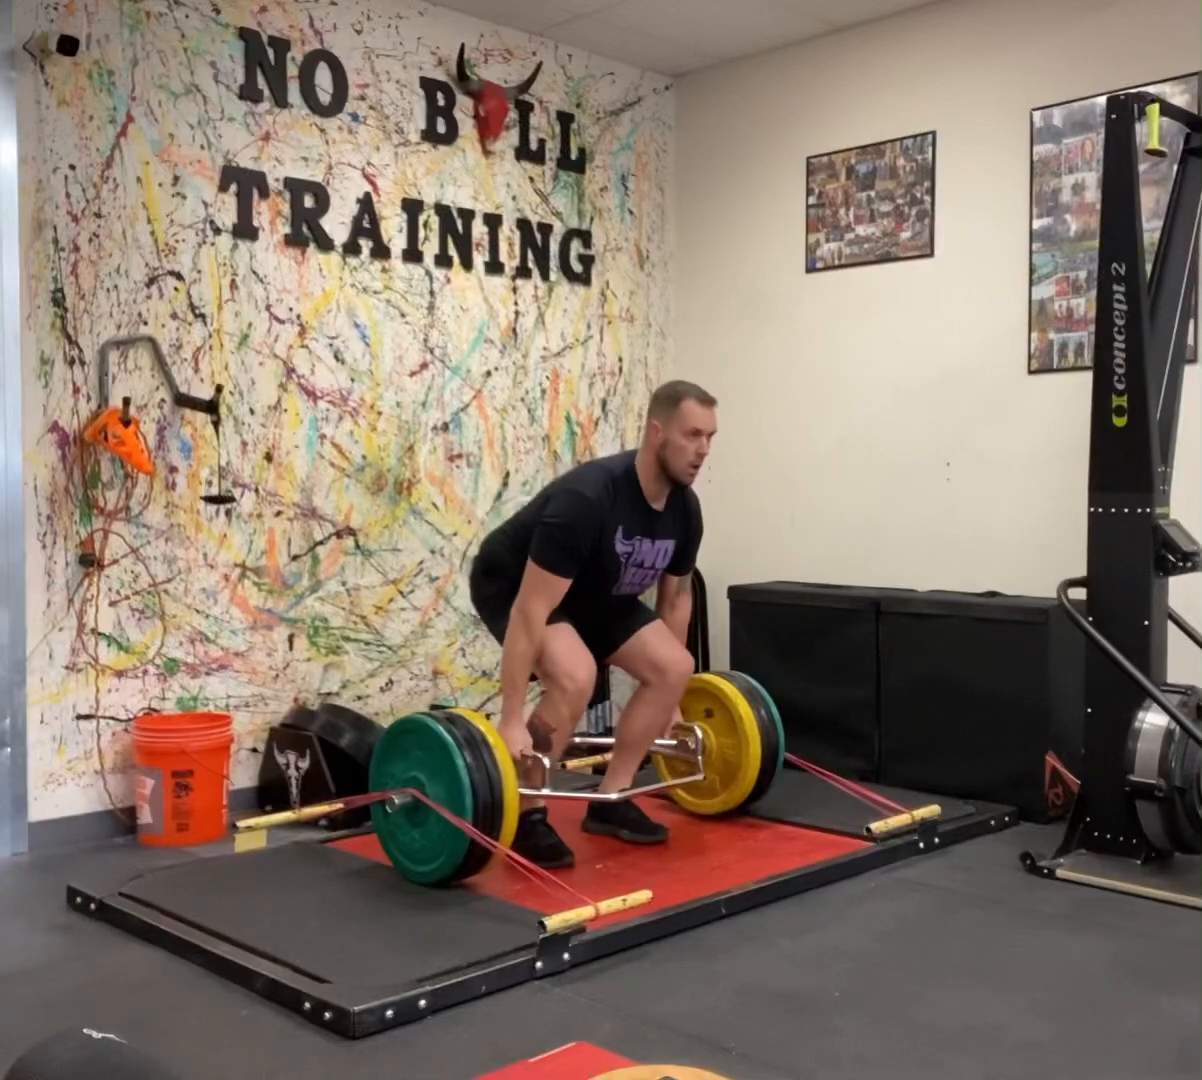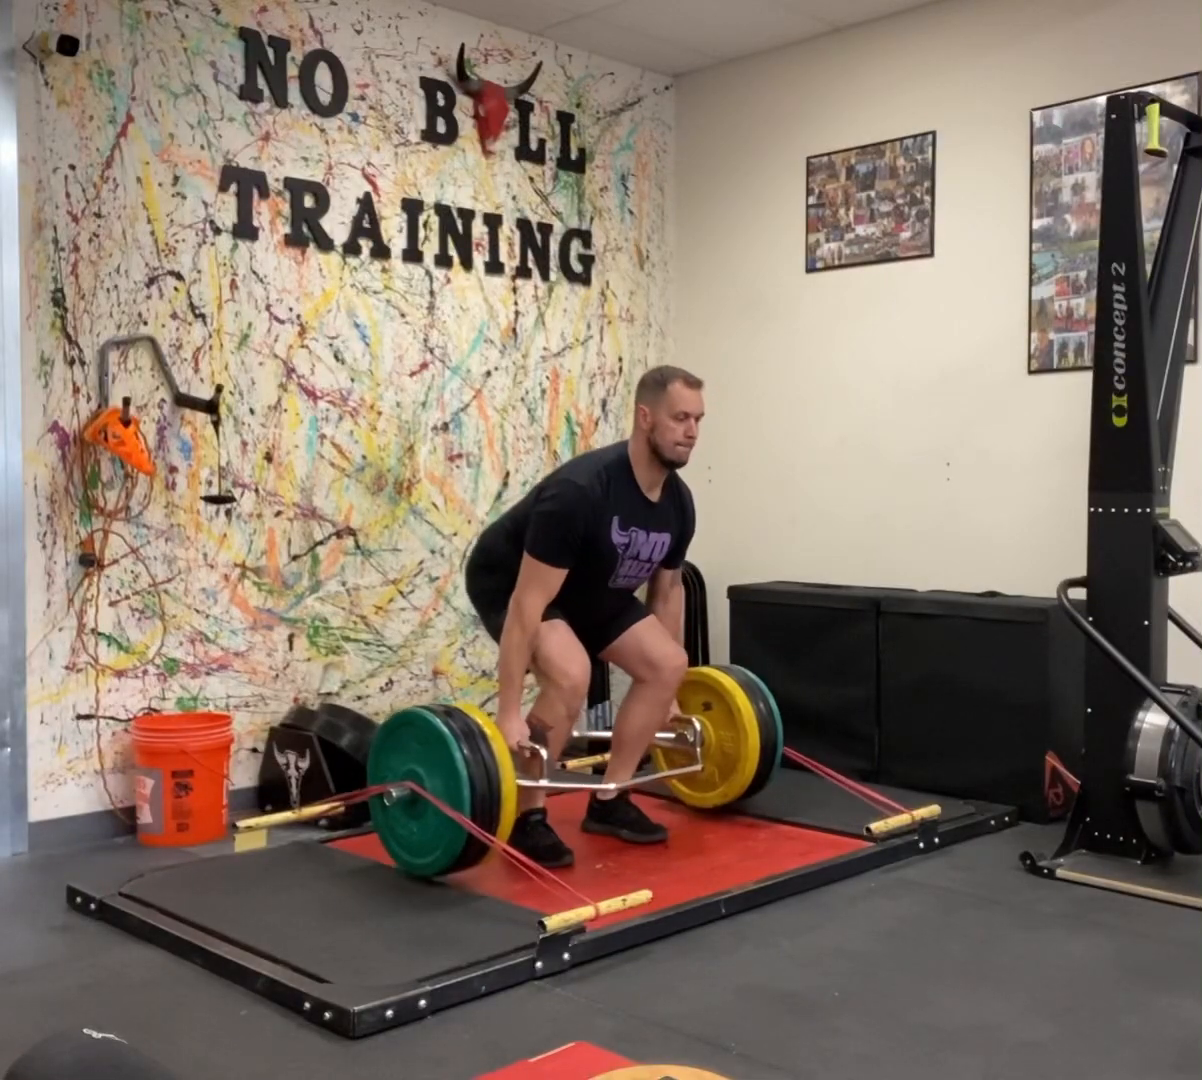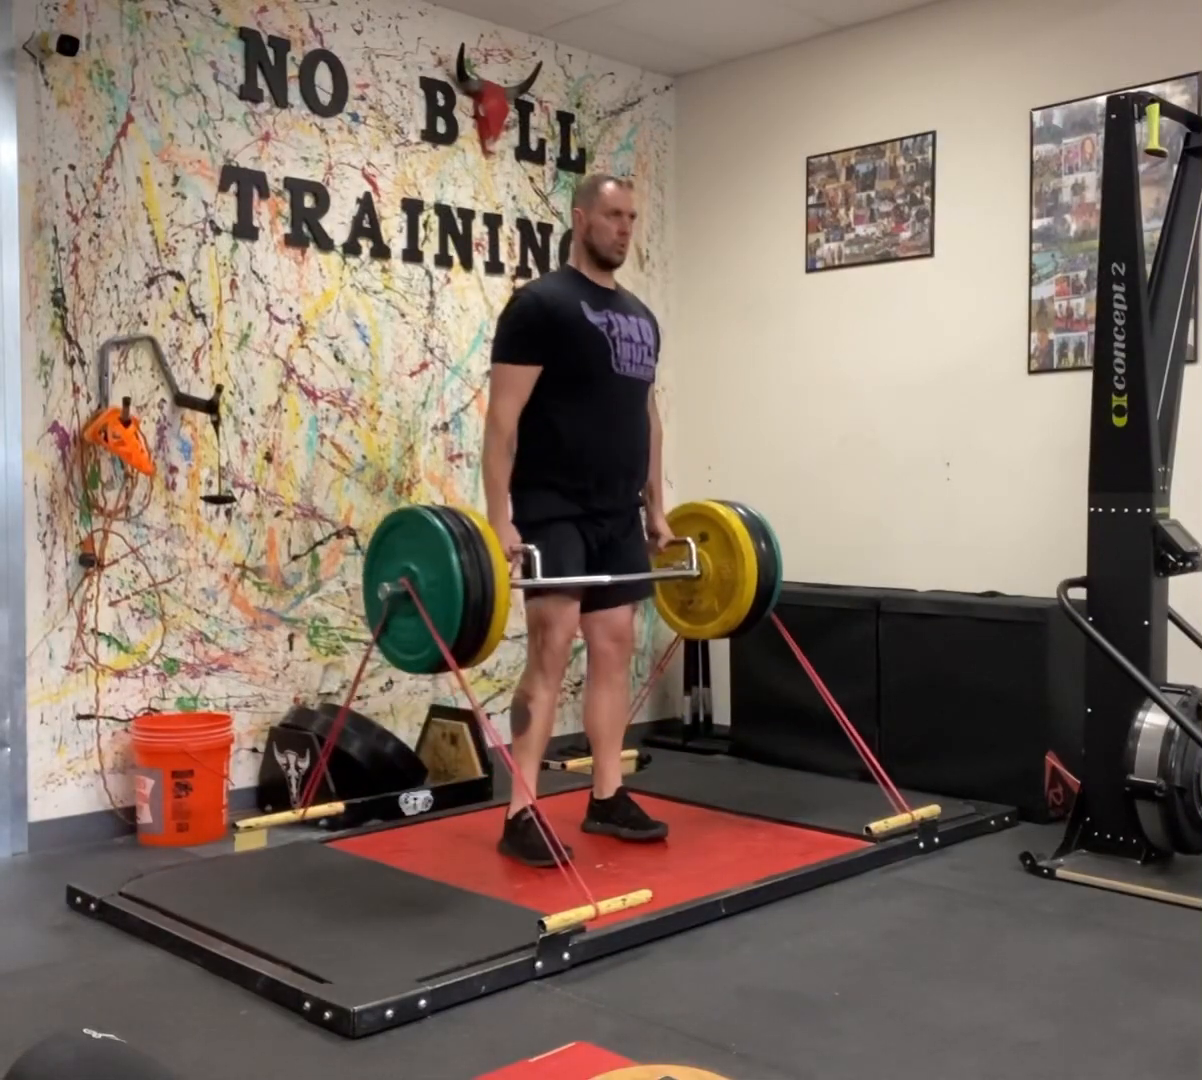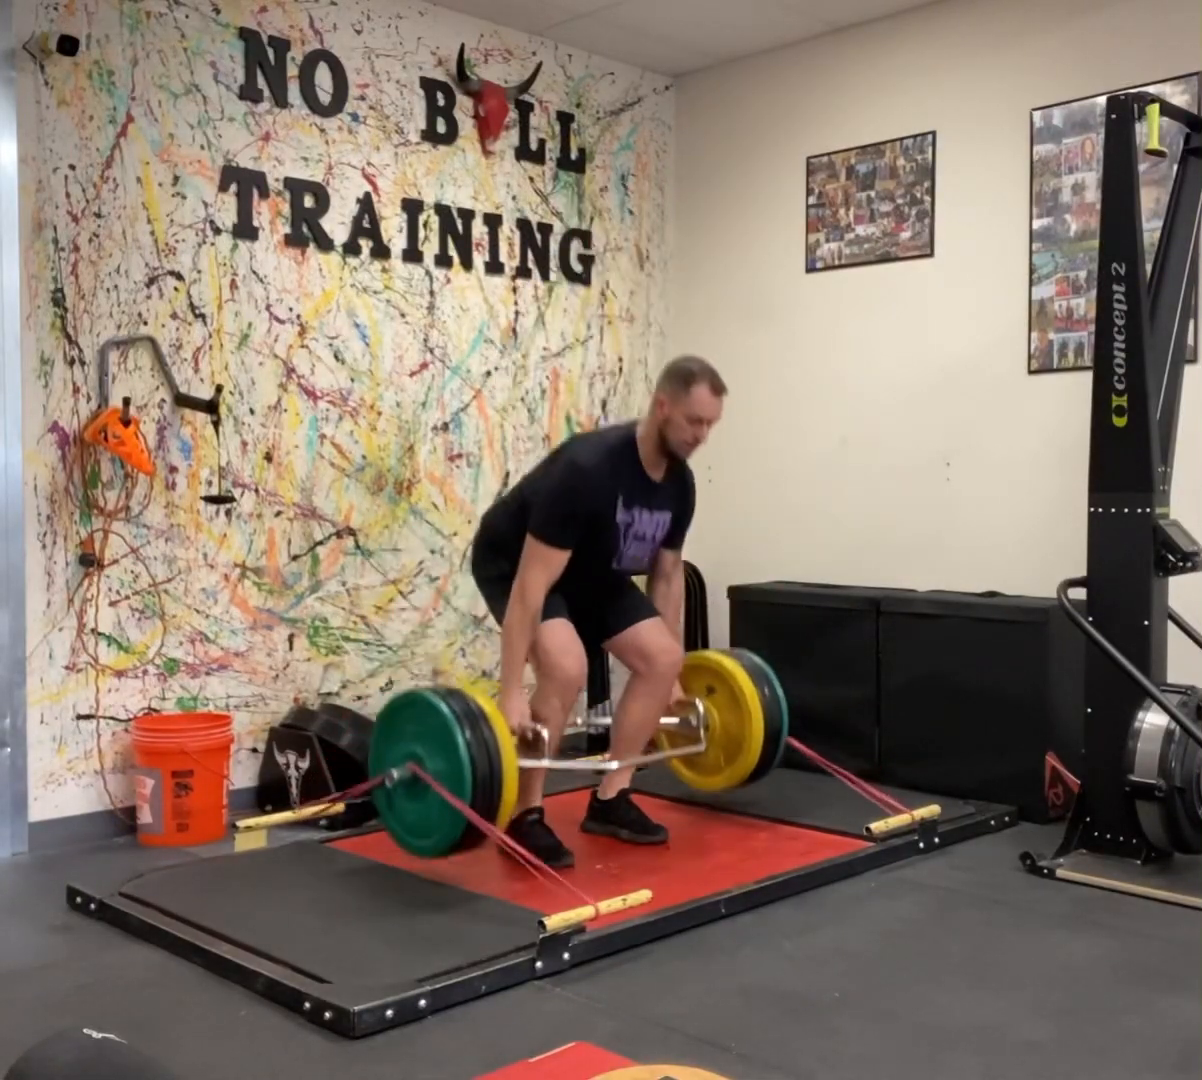
dt=0.7s
person 1, frame 1
left shoulder: (684, 509)
right shoulder: (586, 501)
left elbow: (676, 597)
right elbow: (531, 612)
left wrist: (673, 706)
right wrist: (510, 722)
right hip: (511, 586)
left knee: (674, 668)
right knee: (575, 677)
left ankle: (609, 800)
right ankle: (526, 817)
person 1, frame 2
left shoulder: (678, 502)
right shoulder: (580, 492)
left elbow: (667, 591)
right elbow: (527, 606)
left wrist: (669, 698)
right wrist: (509, 714)
right hip: (507, 582)
left knee: (668, 664)
right knee: (571, 675)
left ankle: (609, 800)
right ankle: (526, 818)
person 1, frame 3
left shoulder: (639, 315)
right shoulder: (541, 303)
right elbow: (503, 415)
left wrist: (655, 507)
right wrist: (499, 518)
left hip: (618, 512)
right hip: (553, 511)
left knee: (613, 653)
right knee: (551, 654)
left ankle: (607, 799)
right ankle: (521, 814)
person 1, frame 4
left shoulder: (679, 484)
right shoulder: (587, 470)
left elbow: (666, 574)
right elbow: (532, 585)
left wrist: (677, 659)
right wrist: (511, 695)
right hip: (510, 561)
left knee: (660, 660)
right knee: (566, 668)
left ankle: (610, 800)
right ankle: (524, 817)
